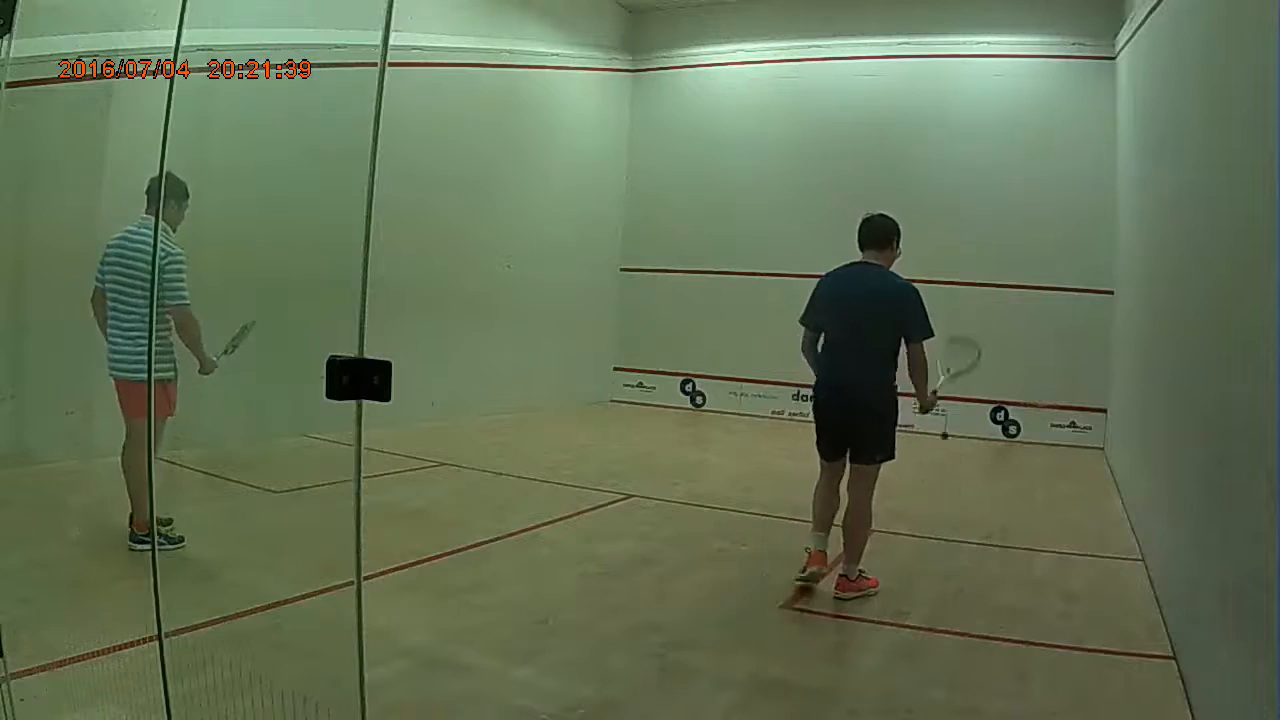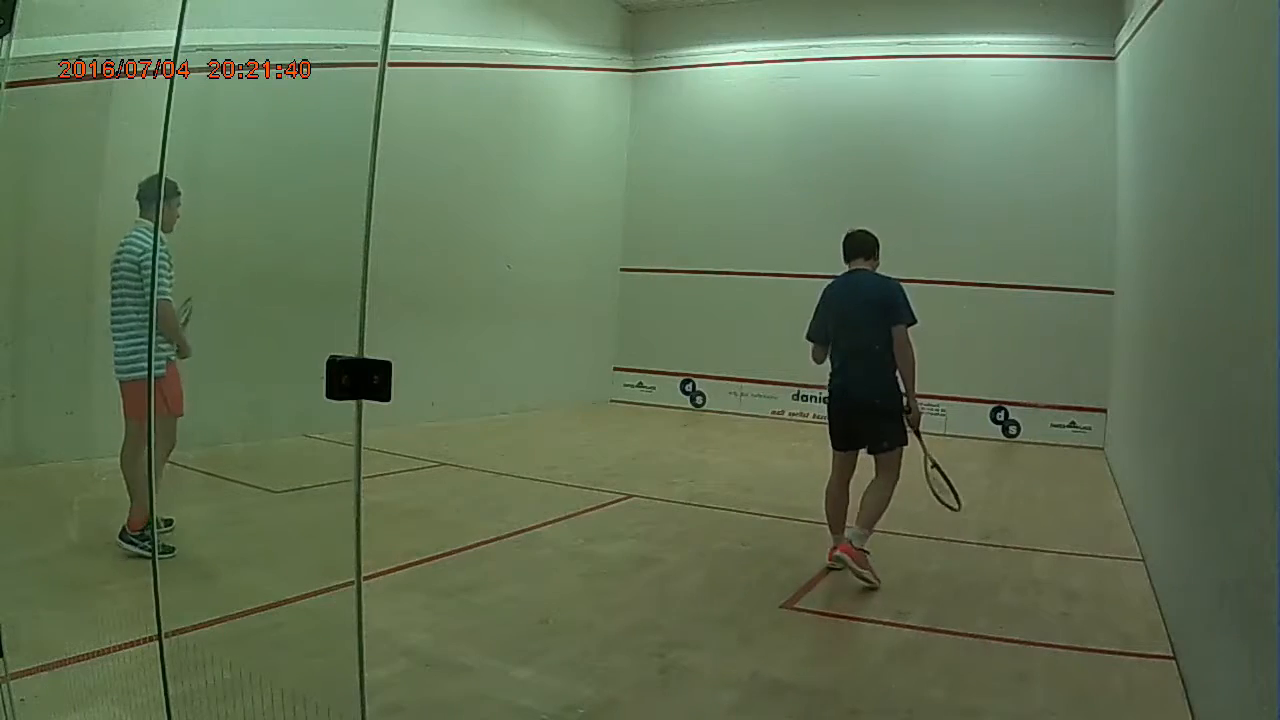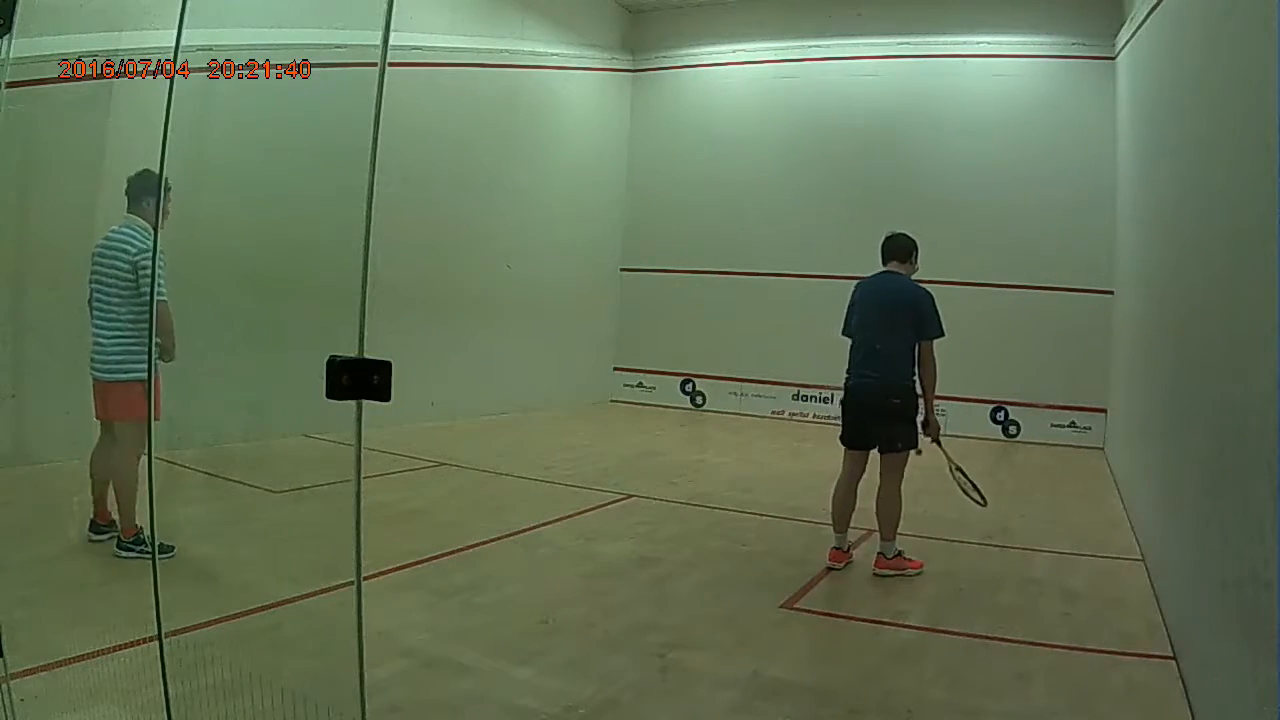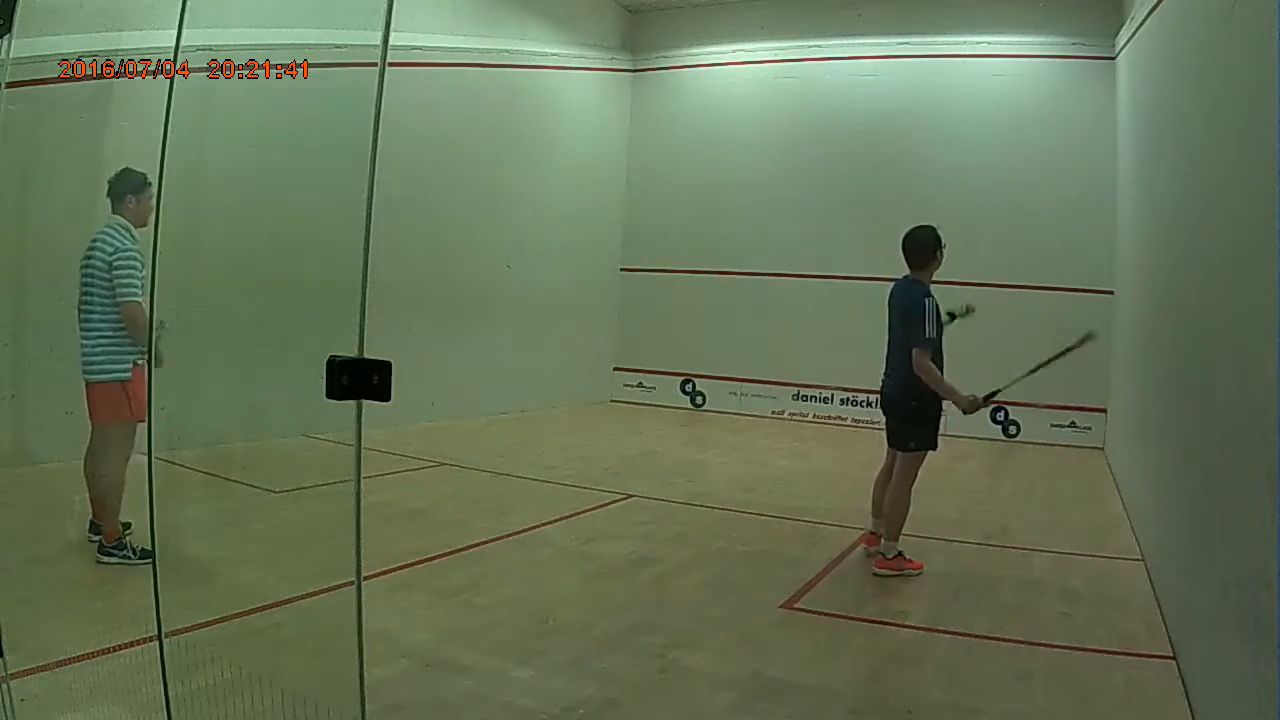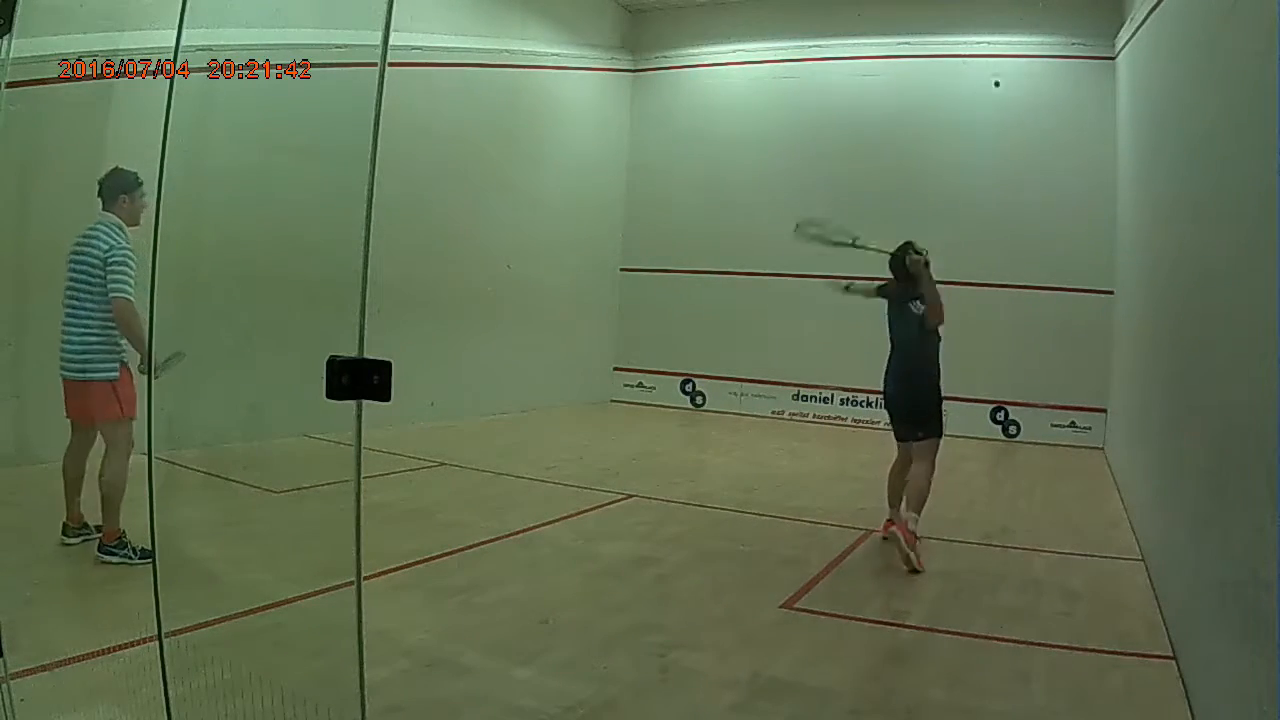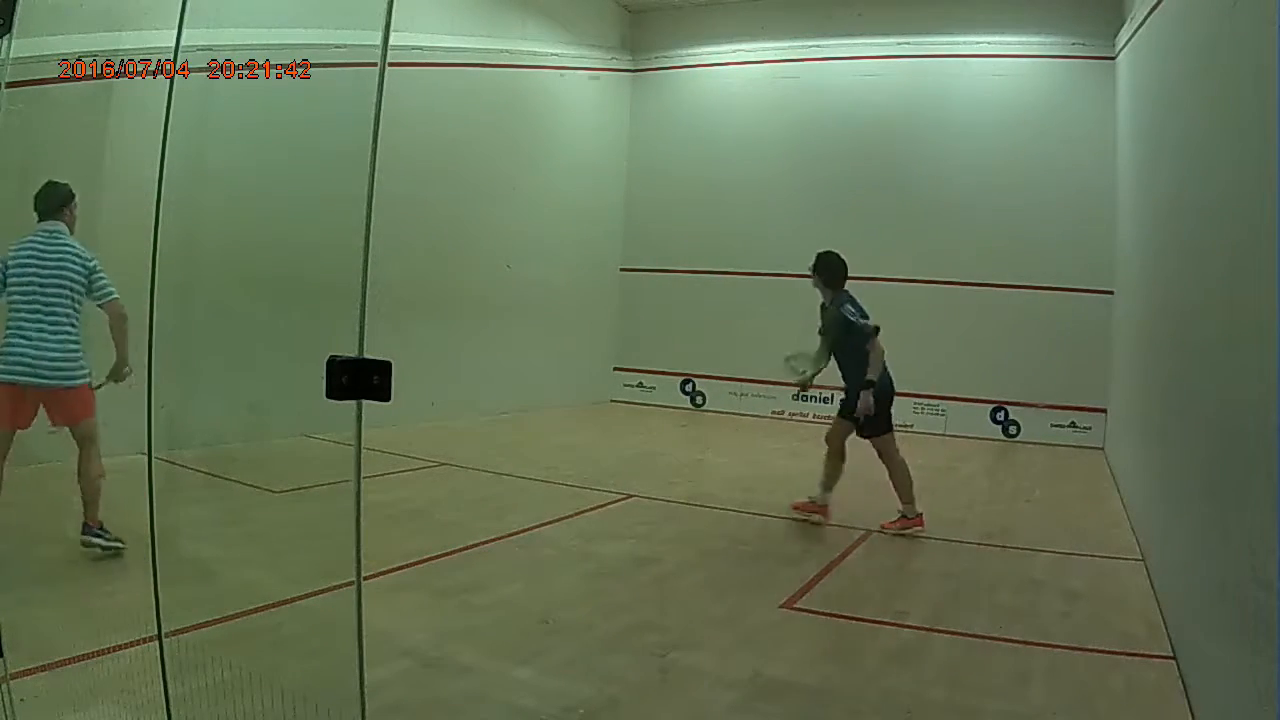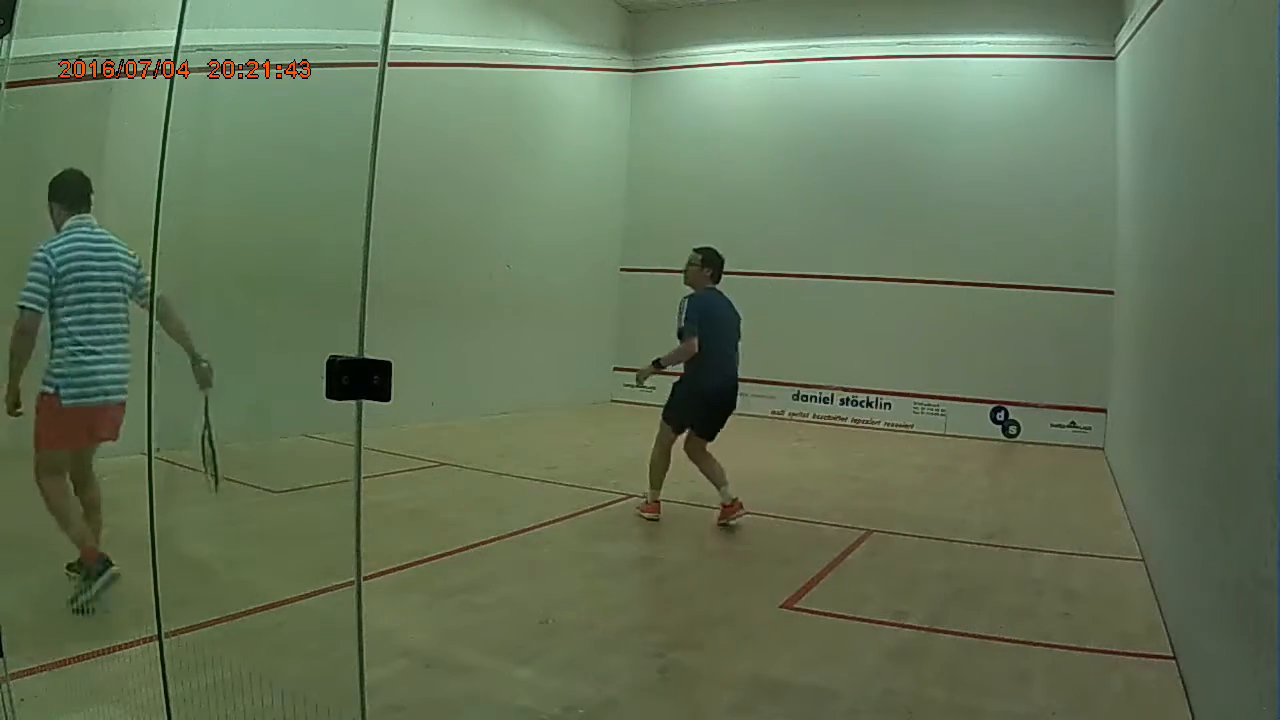
dt=0.7s
person 1, frame 1
left shoulder: (116, 243)
right shoulder: (168, 252)
left elbow: (98, 300)
right elbow: (180, 316)
right wrist: (203, 357)
left hip: (121, 360)
right hip: (151, 364)
left knee: (134, 438)
right knee: (144, 444)
left ankle: (142, 514)
right ankle: (142, 530)
person 1, frame 2
left shoulder: (127, 245)
right shoulder: (152, 247)
right elbow: (162, 309)
left wrist: (171, 339)
right wrist: (183, 343)
left hip: (129, 359)
right hip: (152, 361)
left knee: (136, 441)
right knee: (159, 443)
left ankle: (142, 516)
right ankle: (135, 529)
person 1, frame 3
left shoulder: (104, 243)
right shoulder: (145, 247)
right elbow: (158, 309)
right wrist: (168, 347)
left hip: (104, 360)
right hip: (132, 363)
left knee: (108, 440)
right knee: (130, 447)
left ankle: (101, 520)
right ankle: (129, 536)
person 1, frame 4
left shoulder: (99, 240)
right shoulder: (124, 248)
right elbow: (131, 311)
right wrist: (152, 348)
left hip: (96, 359)
right hip: (118, 363)
left knee: (100, 443)
right knee: (117, 451)
left ankle: (100, 520)
right ankle: (112, 541)
person 1, frame 5
left shoulder: (84, 240)
right shoulder: (117, 246)
right elbow: (122, 309)
right wrist: (146, 352)
left hip: (74, 360)
right hip: (103, 364)
left knee: (80, 441)
right knee: (119, 447)
left ankle: (73, 523)
right ankle: (112, 540)
person 1, frame 6
right shoulder: (82, 258)
right elbow: (117, 313)
right wrist: (122, 359)
right hip: (67, 369)
right knee: (89, 445)
right ankle: (92, 525)
person 1, frame 7
left shoulder: (50, 254)
right shoulder: (123, 253)
left elbow: (26, 327)
right elbow: (164, 310)
left wrist: (12, 385)
right wrist: (196, 358)
left hip: (68, 385)
right hip: (113, 385)
left knee: (50, 476)
right knee: (81, 469)
left ankle: (94, 560)
right ankle: (94, 556)
person 2, frame 1
left shoulder: (829, 282)
right shoulder: (902, 292)
left elbow: (807, 345)
right elbow: (916, 357)
right wrist: (923, 396)
left hip: (829, 397)
right hip: (873, 402)
left knee: (829, 477)
right knee: (861, 490)
left ankle: (817, 551)
right ankle: (850, 576)
person 2, frame 2
left shoulder: (830, 292)
right shoulder: (888, 288)
left elbow: (818, 355)
right elbow: (902, 345)
right wrist: (911, 396)
left hip: (840, 393)
right hip: (879, 394)
left knee: (841, 471)
right knee: (887, 473)
left ankle: (837, 546)
right ankle: (854, 544)
person 2, frame 3
left shoulder: (861, 289)
right shoulder: (919, 296)
right elbow: (926, 359)
right wrist: (930, 411)
left hip: (856, 391)
right hip: (895, 396)
left knee: (850, 473)
right knee: (891, 478)
left ankle: (839, 548)
right ankle: (887, 555)
person 2, frame 4
left shoulder: (902, 288)
right shoulder: (924, 301)
right elbow: (921, 364)
left wrist: (946, 318)
right wrist: (955, 397)
left hip: (893, 392)
right hip: (915, 398)
left knee: (891, 466)
right knee: (904, 476)
left ankle: (874, 533)
right ankle: (888, 554)
person 2, frame 5
left shoulder: (896, 291)
right shoulder: (912, 305)
left elbow: (876, 290)
right elbow: (936, 319)
left wrist: (853, 287)
right wrist: (924, 275)
left hip: (897, 391)
right hip: (920, 394)
left knee: (905, 459)
right knee: (924, 462)
left ankle: (893, 520)
right ankle: (908, 527)
person 2, frame 6
left shoulder: (845, 308)
right shoulder: (829, 307)
left elbow: (877, 346)
right elbow: (827, 346)
left wrist: (868, 388)
right wrist: (812, 373)
left hip: (872, 390)
right hip: (860, 388)
left knee: (887, 453)
right knee: (834, 440)
left ankle: (911, 516)
right ankle: (820, 503)
person 2, frame 7
left shoulder: (692, 302)
right shoulder: (729, 308)
left elbow: (690, 347)
left wrist: (655, 366)
left hip: (697, 387)
right hip: (726, 390)
left knee: (663, 442)
right knee: (696, 448)
left ankle: (653, 501)
right ankle: (729, 501)
